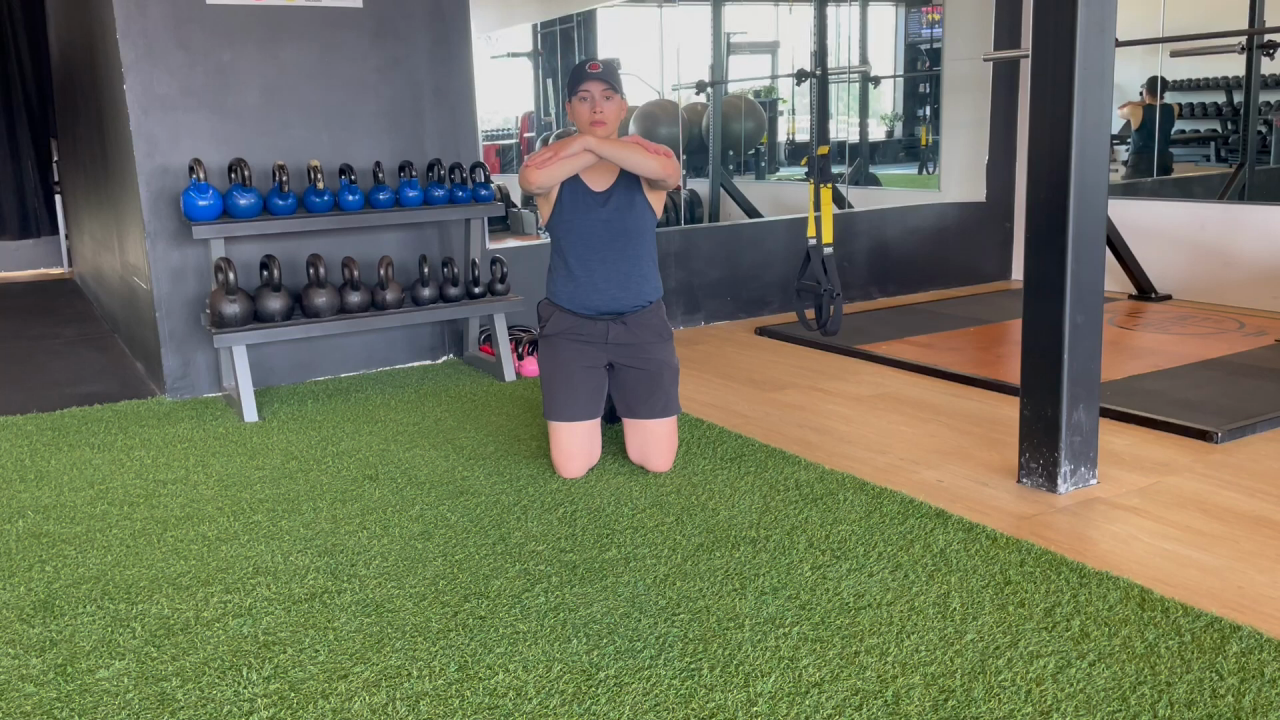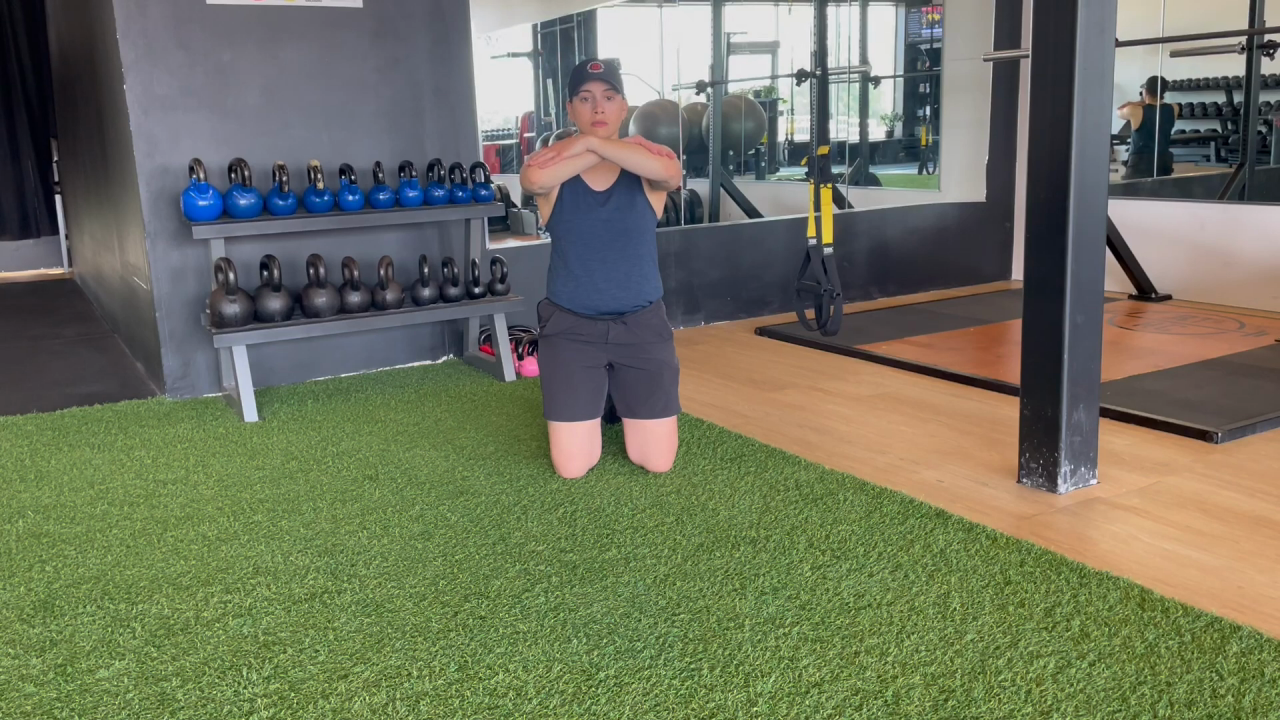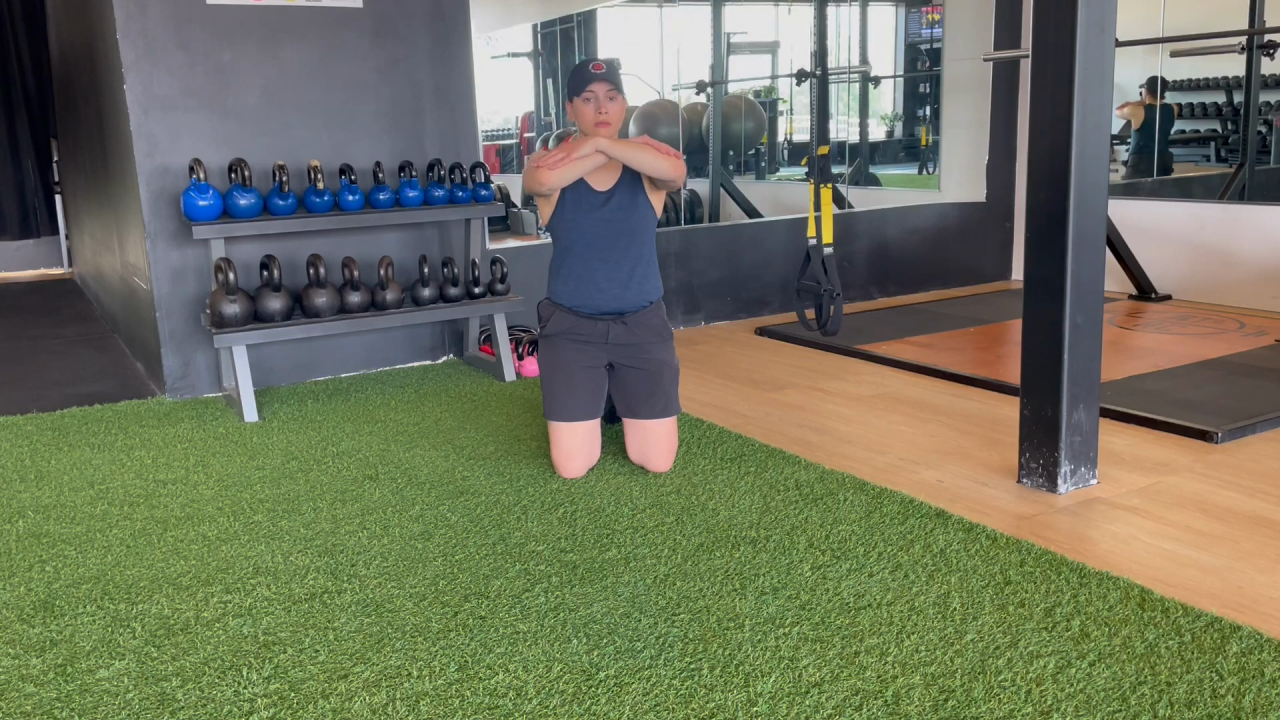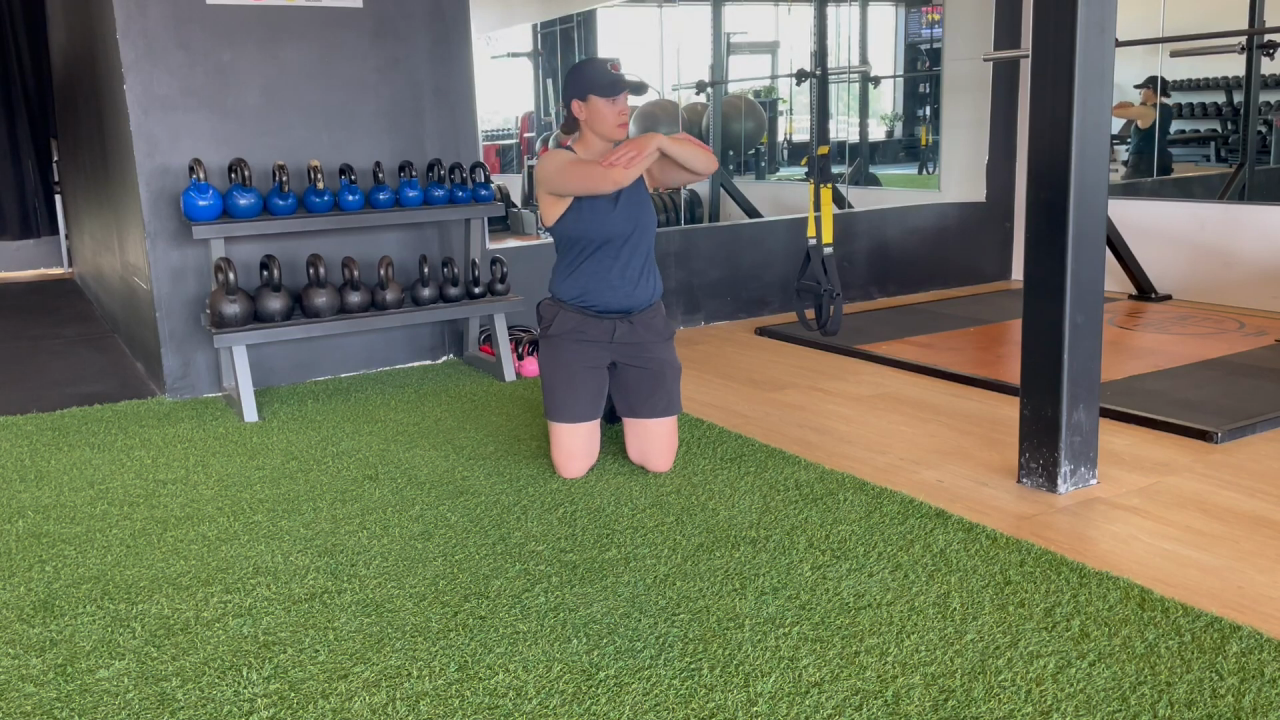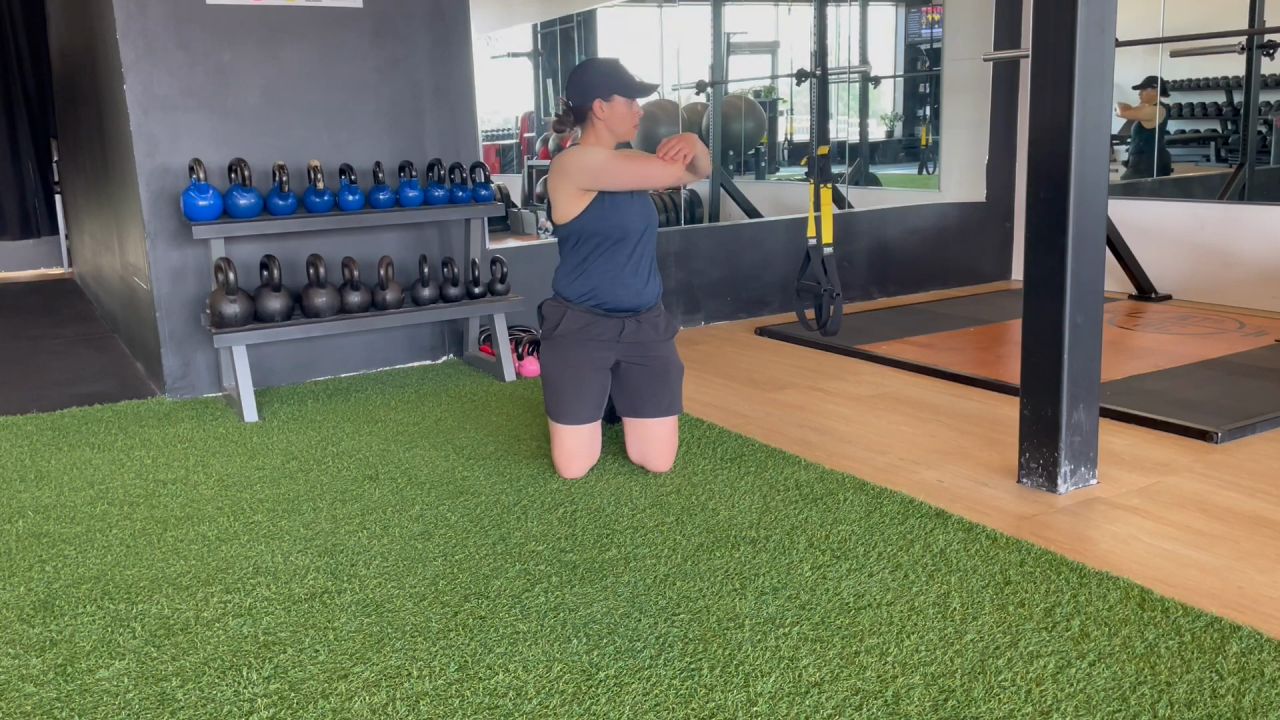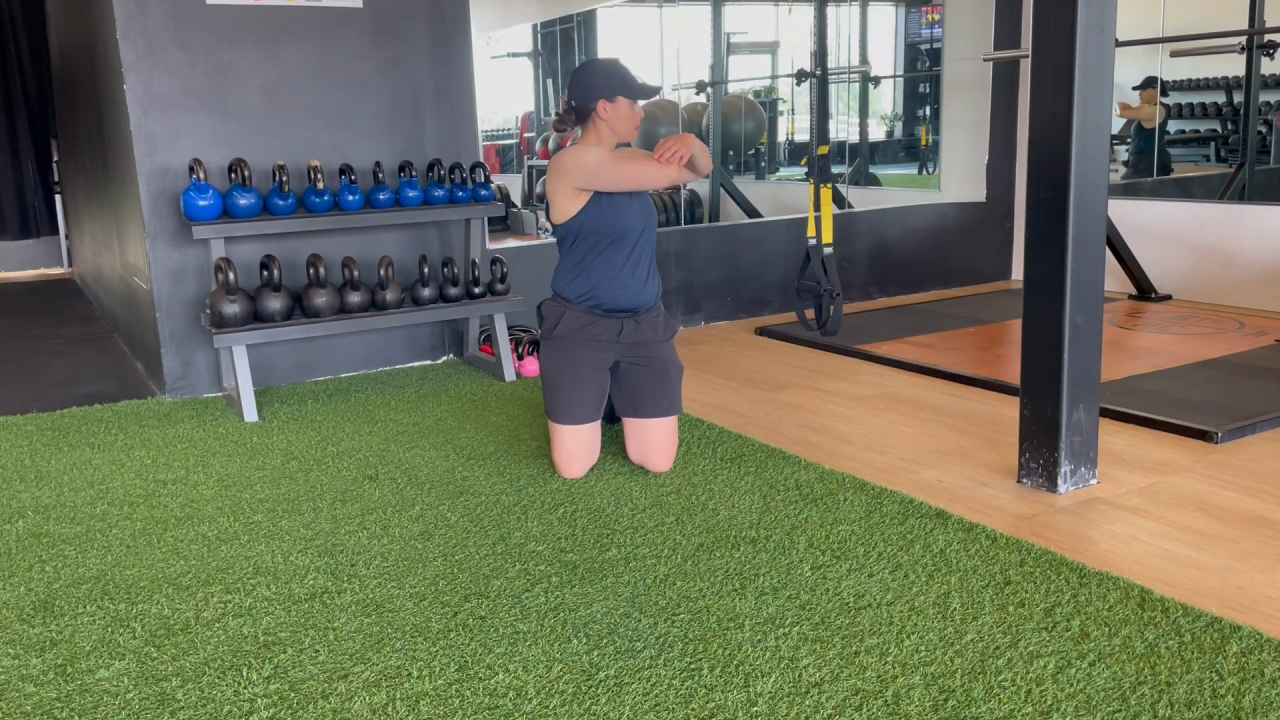
dt=0.4s
person 1, frame 1
left shoulder: (648, 166)
right shoulder: (553, 168)
left elbow: (667, 170)
right elbow: (532, 177)
left wrist: (591, 142)
right wrist: (616, 147)
left hip: (642, 326)
right hip: (571, 329)
left knee: (657, 463)
right knee: (572, 468)
left ankle: (620, 397)
right ankle: (595, 401)
person 1, frame 2
left shoulder: (647, 167)
right shoulder: (552, 164)
left elbow: (668, 170)
right elbow: (534, 178)
left wrist: (592, 143)
right wrist: (621, 150)
left hip: (642, 326)
right hip: (571, 329)
left knee: (657, 462)
right knee: (572, 468)
left ankle: (618, 396)
right ankle: (597, 398)
person 1, frame 3
left shoulder: (648, 168)
right shoulder: (552, 162)
left elbow: (674, 170)
right elbow: (543, 179)
left wrist: (600, 143)
right wrist: (627, 147)
left hip: (642, 326)
right hip: (571, 329)
left knee: (657, 463)
right knee: (572, 468)
left ankle: (619, 397)
right ankle: (593, 403)
person 1, frame 4
left shoulder: (643, 167)
right shoulder: (555, 166)
left elbow: (706, 164)
right elbow: (609, 177)
left wrist: (660, 141)
right wrist: (651, 144)
left hip: (644, 325)
right hip: (575, 328)
left knee: (658, 464)
right knee: (572, 469)
left ankle: (620, 397)
right ankle: (593, 402)
person 1, frame 5
left shoulder: (628, 163)
right shoulder: (574, 163)
left elbow: (699, 170)
right elbow: (667, 170)
left wrist: (691, 141)
right wrist: (680, 147)
left hip: (646, 325)
right hip: (580, 328)
left knee: (658, 464)
right knee: (574, 469)
left ankle: (618, 398)
right ankle: (597, 402)
person 1, frame 6
left shoulder: (628, 162)
right shoulder: (571, 163)
left elbow: (700, 170)
right elbow: (662, 172)
left wrist: (690, 142)
right wrist: (676, 148)
left hip: (646, 326)
right hip: (579, 328)
left knee: (658, 463)
right knee: (573, 468)
left ankle: (619, 399)
right ankle: (598, 400)
